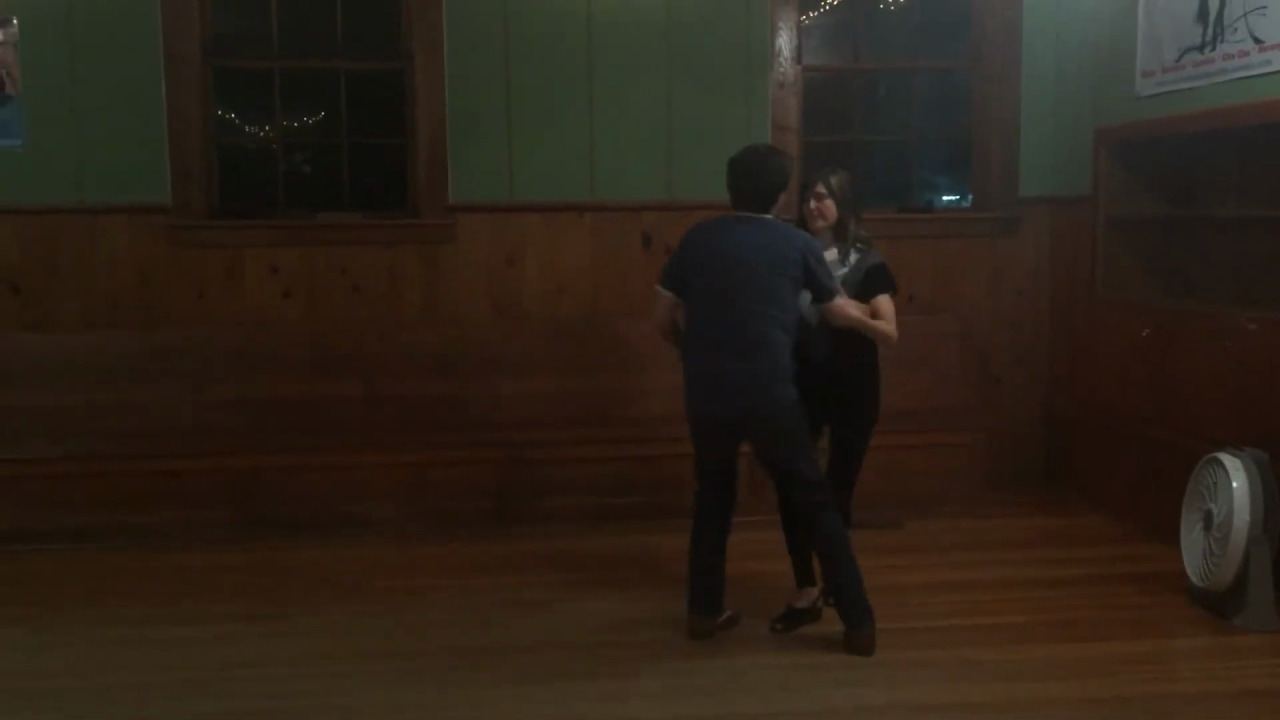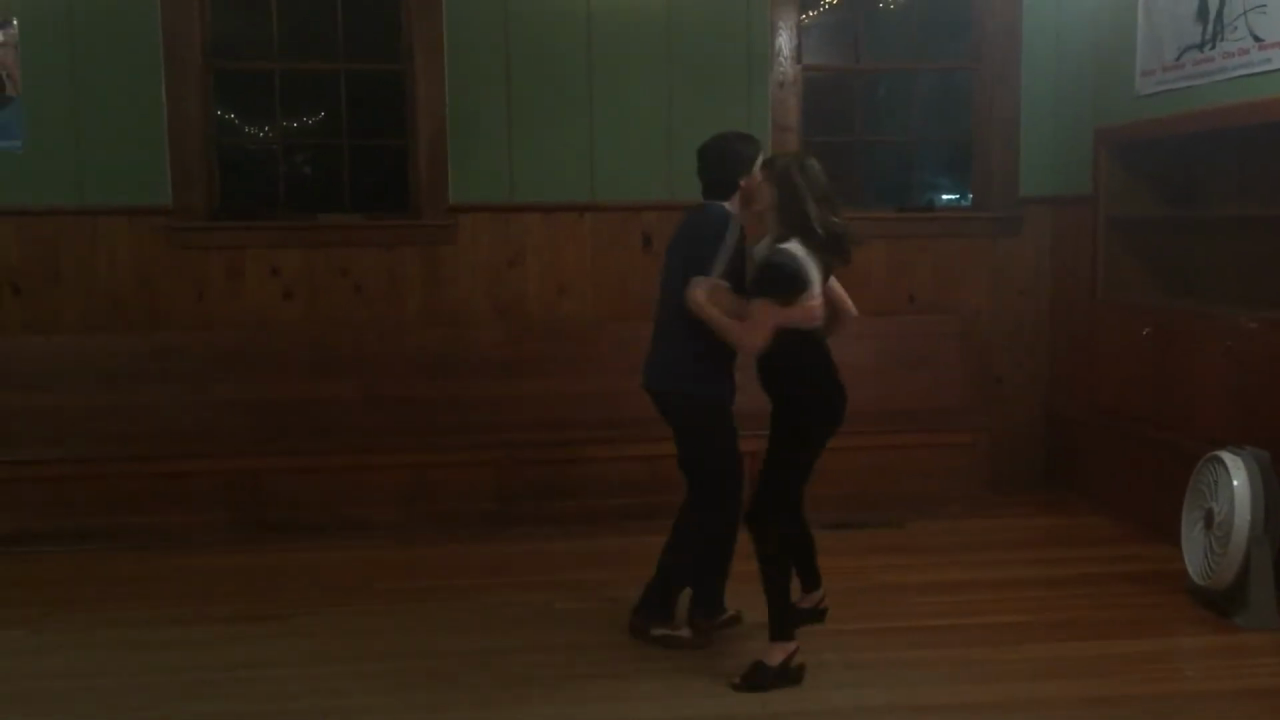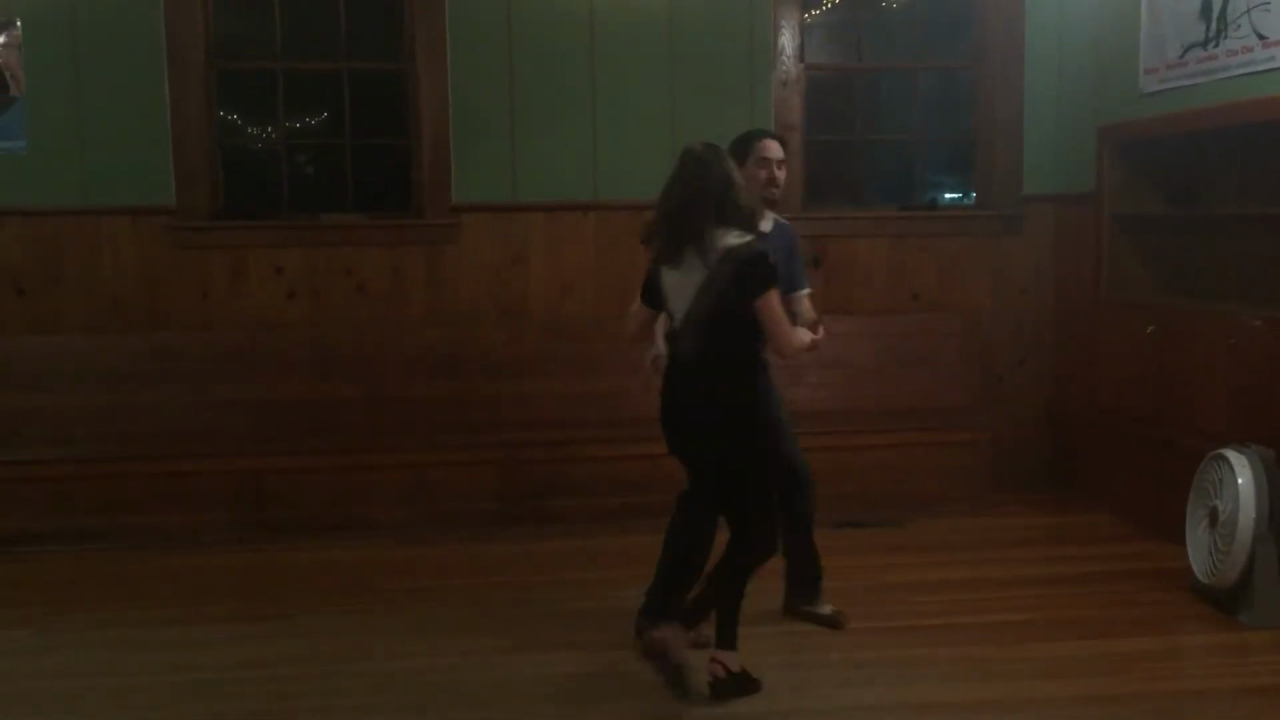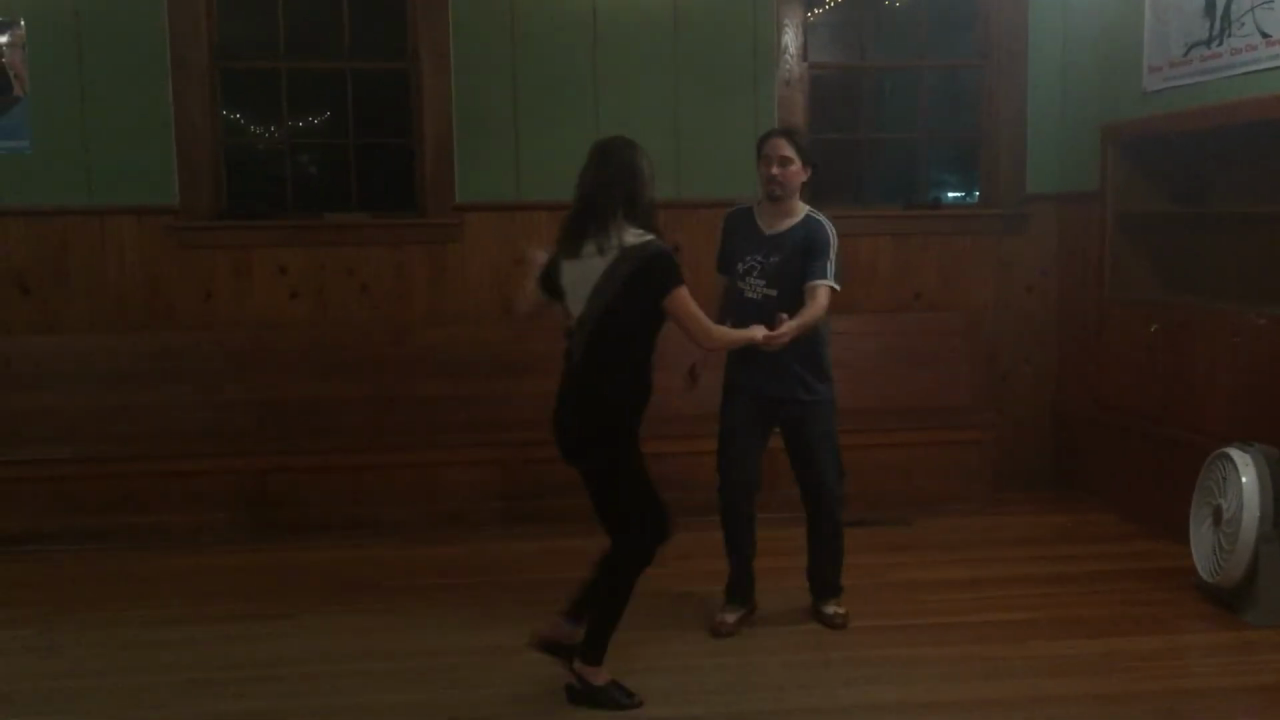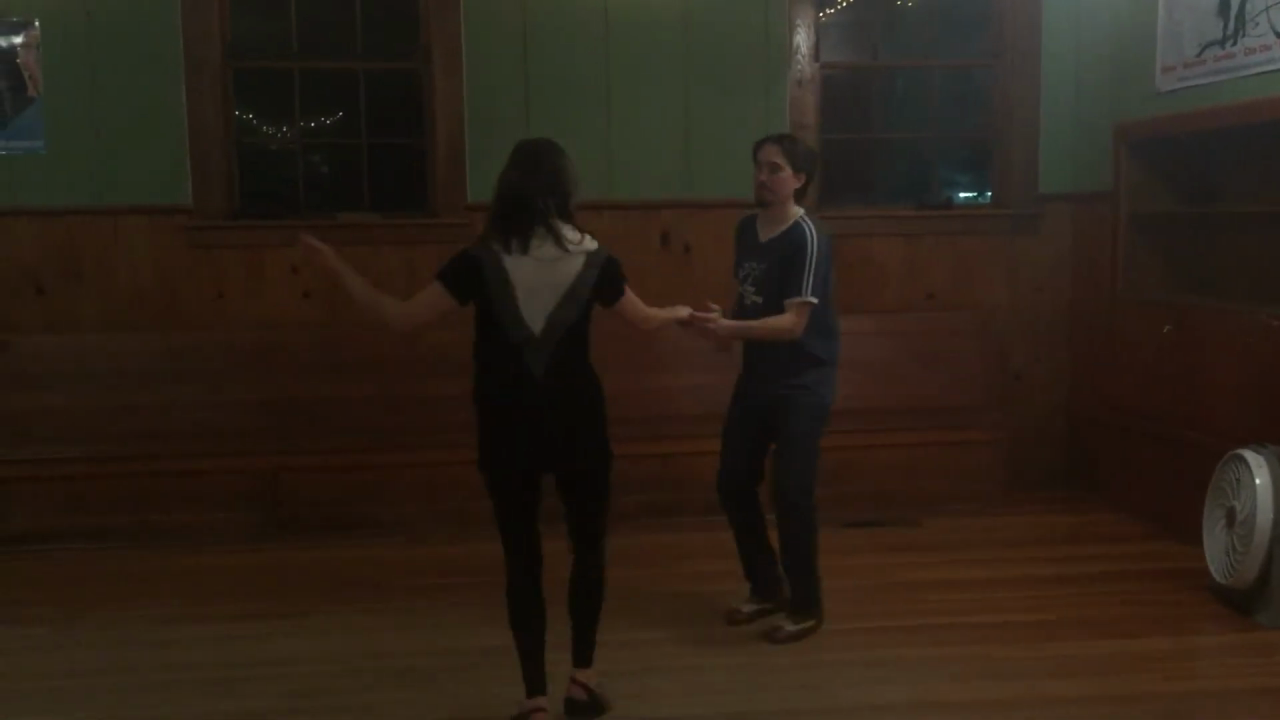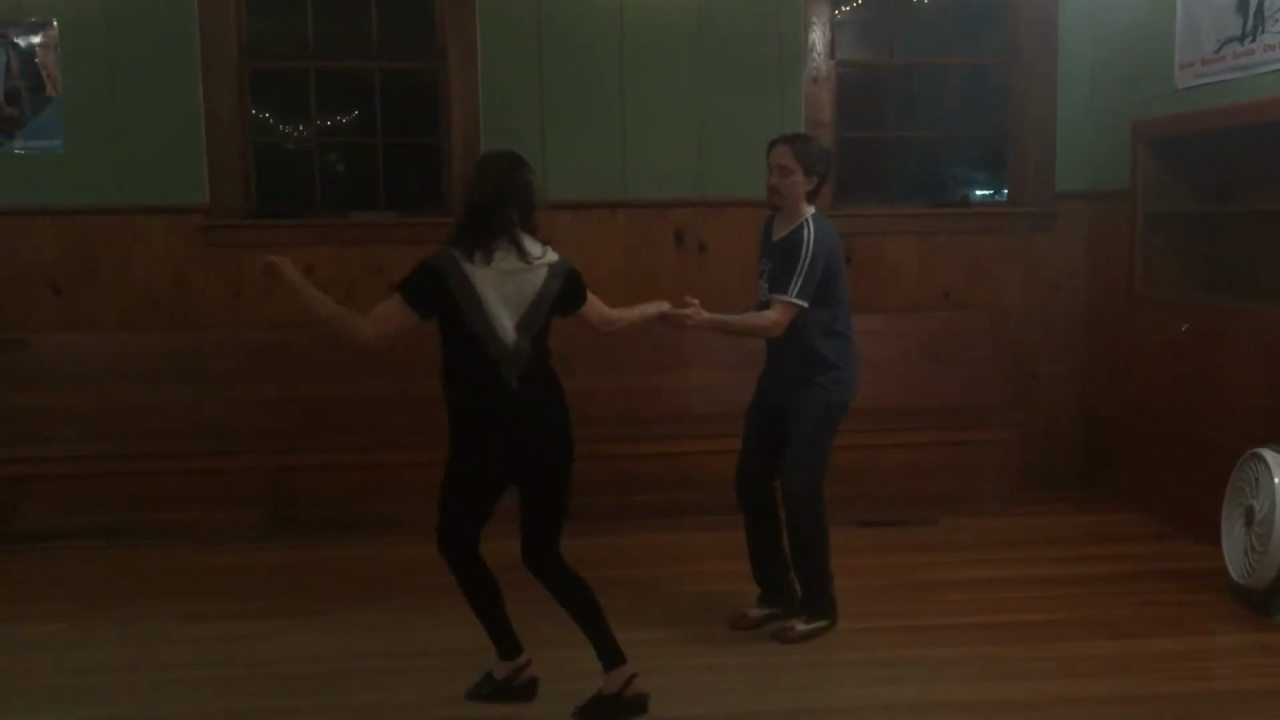
dt=0.4s
person 1, frame 1
left shoulder: (868, 265)
left elbow: (889, 333)
left hip: (852, 391)
right hip: (801, 385)
left knee: (838, 490)
right ankle: (806, 593)
person 1, frame 2
left shoulder: (780, 262)
right shoulder: (802, 254)
left elbow: (752, 341)
right elbow: (847, 313)
left wrist: (706, 305)
left hip: (808, 401)
right hip: (804, 394)
left knee: (764, 512)
right knee: (782, 502)
left ankle: (783, 649)
right ankle: (811, 596)
person 1, frame 3
left shoulder: (668, 258)
right shoulder: (750, 256)
left elbow: (638, 326)
right elbow: (785, 343)
right wrist: (805, 333)
left hip: (684, 410)
right hip: (738, 410)
left knee: (743, 526)
right knee: (760, 531)
left ankle: (727, 658)
right ankle: (674, 629)
person 1, frame 4
left shoulder: (570, 253)
right shoulder: (647, 255)
left elbow: (528, 302)
right elbow: (705, 336)
left wrist: (536, 265)
right wrist: (753, 333)
left hip: (581, 411)
right hip: (605, 419)
left knee: (646, 525)
right knee: (632, 538)
left ankle: (567, 628)
right ankle: (587, 670)
person 1, frame 5
left shoulder: (482, 259)
right shoulder: (591, 257)
left elbow: (403, 317)
right elbow: (644, 319)
left wrist: (338, 266)
right wrist: (681, 312)
left hip: (509, 427)
right hip: (578, 421)
left knee: (523, 555)
right knee: (587, 543)
person 1, frame 6
left shoulder: (445, 270)
right shoulder: (552, 268)
left elbow: (368, 331)
right elbow: (610, 320)
left wrist: (299, 284)
right wrist: (657, 308)
left hip: (484, 436)
right hip: (547, 429)
left knee: (458, 542)
right knee: (543, 553)
left ankle: (513, 664)
right ankle: (619, 673)
person 2, frame 1
left shoulder: (698, 239)
right shoulder: (799, 243)
left elbow: (664, 320)
right elbow: (841, 314)
right wrist: (869, 313)
left hip: (707, 396)
right hip: (771, 396)
left knee: (714, 498)
right knee: (817, 504)
left ankle: (705, 611)
right ankle: (859, 622)
person 2, frame 2
left shoulder: (700, 222)
right shoulder: (722, 226)
left wrist: (768, 317)
right wrist: (794, 314)
left hip: (674, 374)
right hip: (695, 381)
left knee: (715, 490)
right knee: (717, 493)
left ankle: (707, 605)
right ankle: (653, 612)
person 2, frame 3
left shoulder: (785, 236)
left elbow: (799, 303)
left wrist: (810, 323)
right wrist: (660, 340)
left knee: (796, 479)
left ankle: (803, 593)
right ankle: (658, 610)
person 2, frame 4
left shoulder: (818, 231)
right shoulder: (735, 223)
left elbow: (819, 302)
left wrist: (792, 329)
left hip: (806, 383)
right hip: (745, 380)
left knee: (823, 489)
right knee: (736, 488)
left ankle: (826, 593)
right ankle: (739, 596)
person 2, frame 5
left shoulder: (808, 238)
right shoulder: (746, 229)
left elbow: (794, 322)
left wrist: (731, 328)
right wrist: (717, 324)
left hip: (802, 384)
right hip: (756, 379)
left knee: (791, 493)
right knee: (733, 484)
left ankle: (805, 606)
right ankle: (766, 588)
person 2, frame 6
left shoulder: (813, 238)
right shoulder: (772, 227)
left elbow: (778, 320)
left wrist: (709, 321)
left hip: (820, 384)
right hip: (780, 378)
left knee: (800, 491)
right knee: (751, 483)
left ankle: (819, 607)
right ankle: (777, 595)
